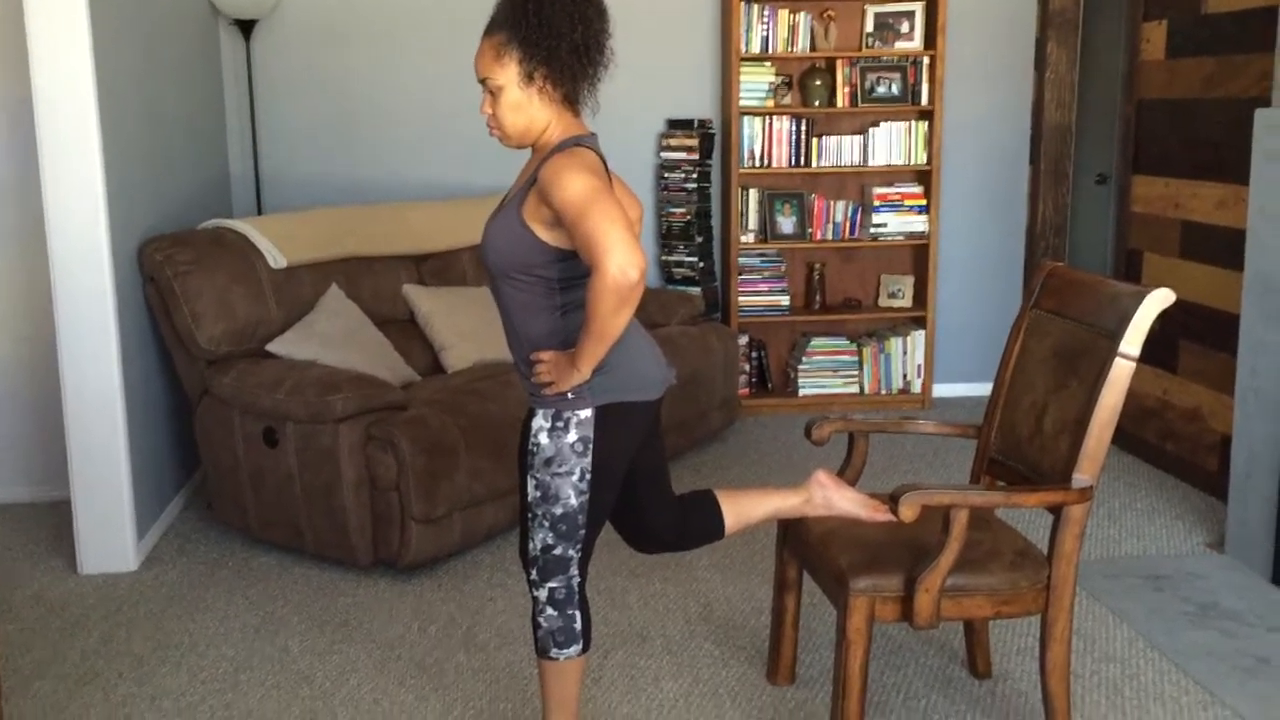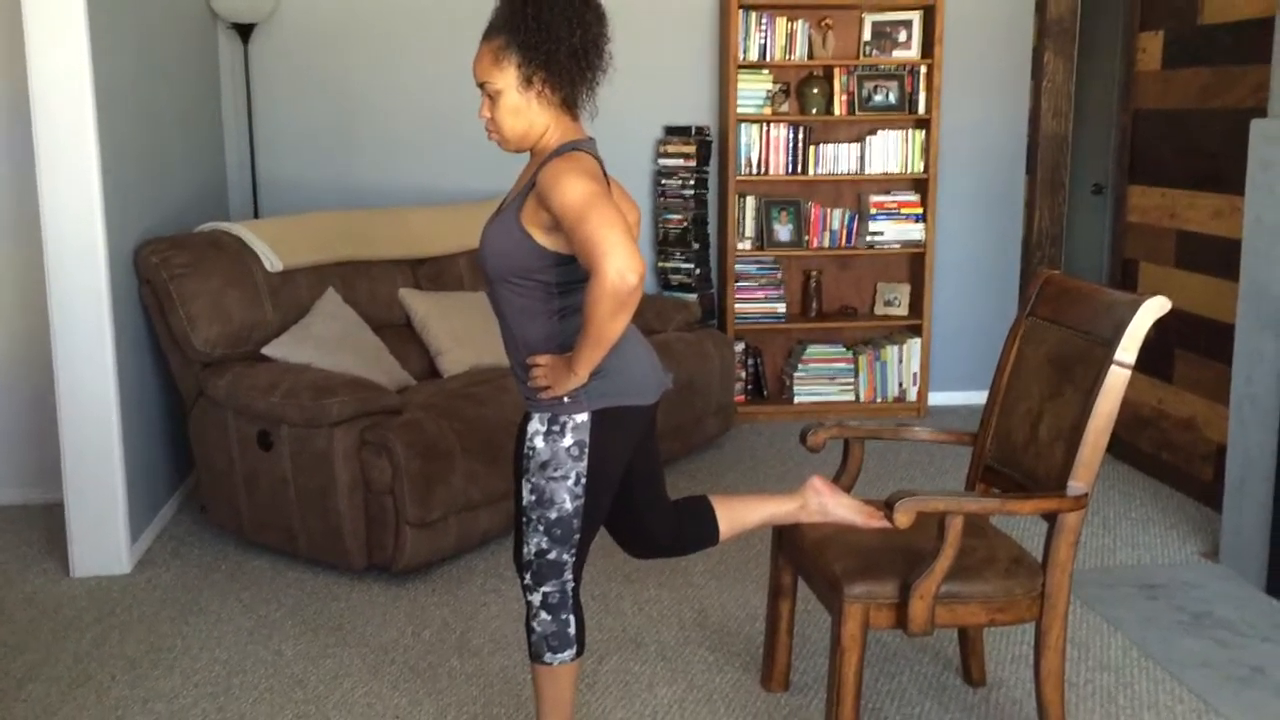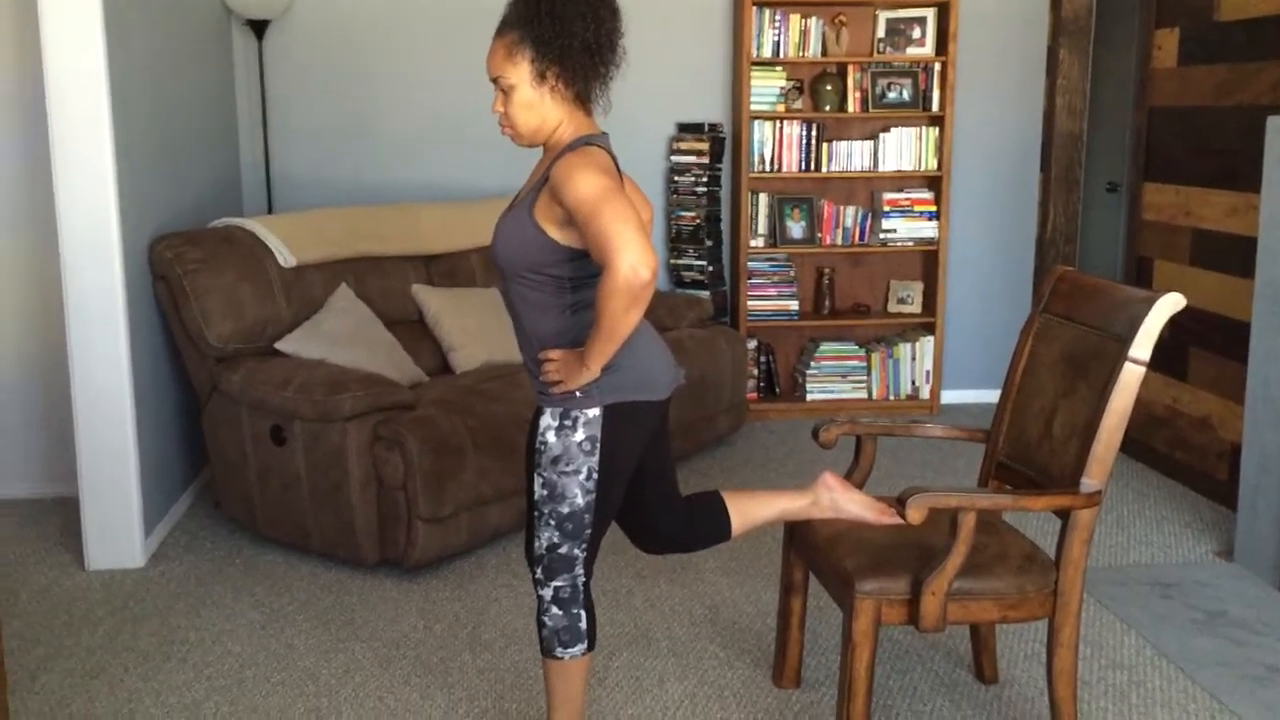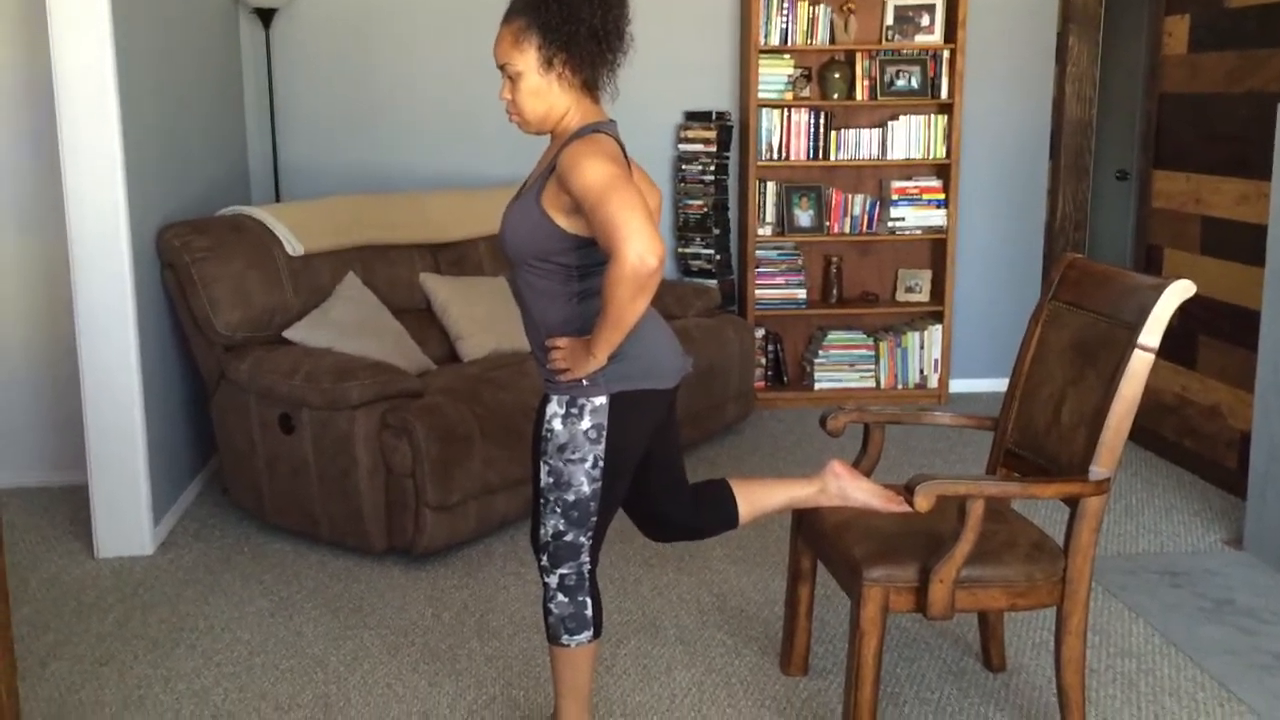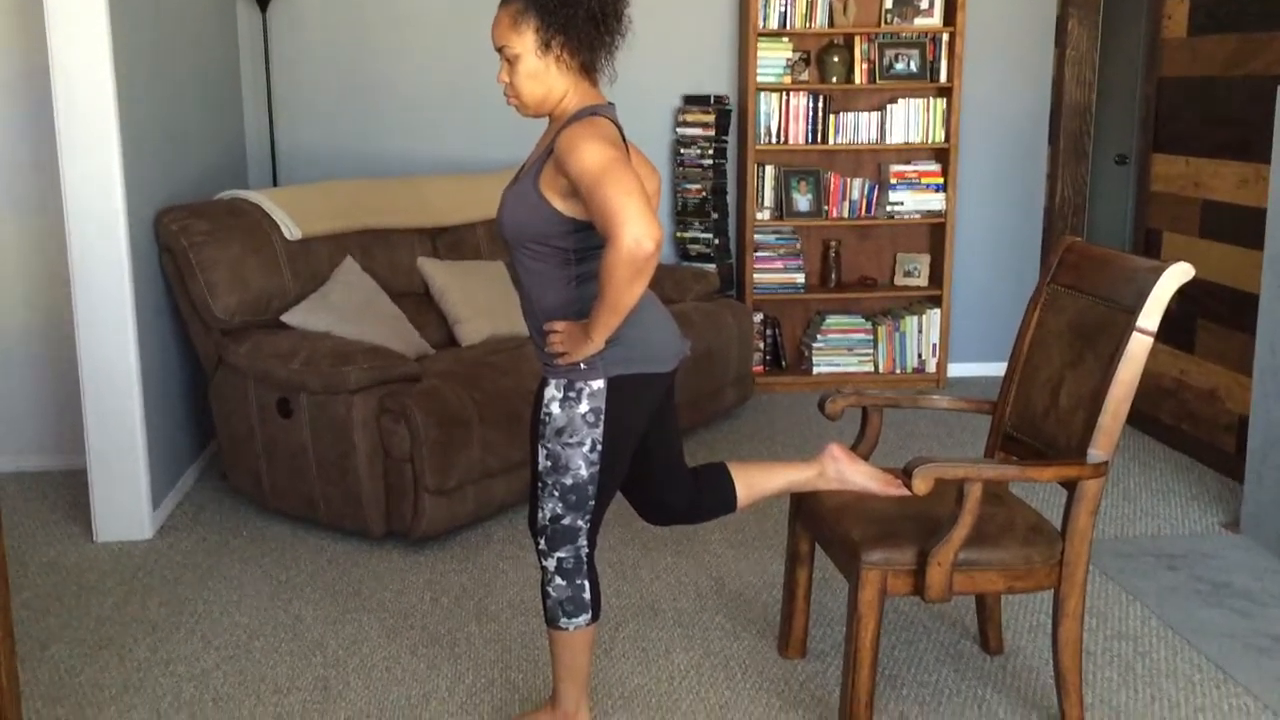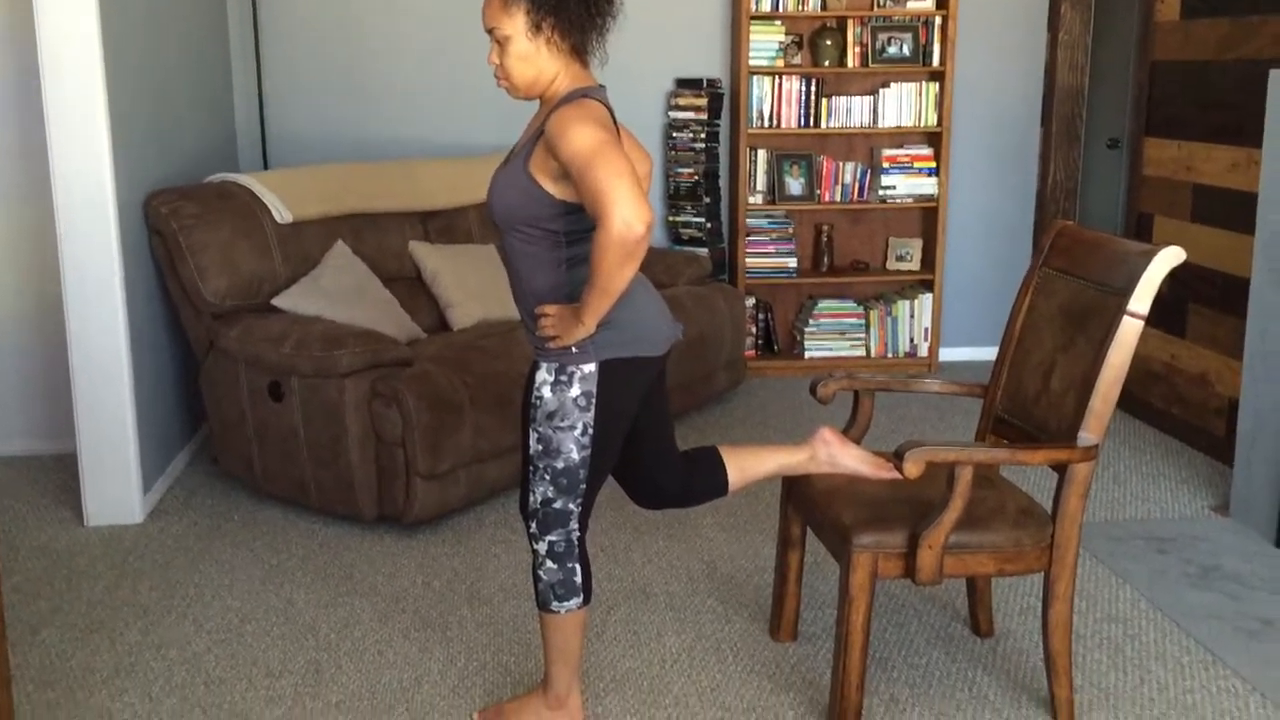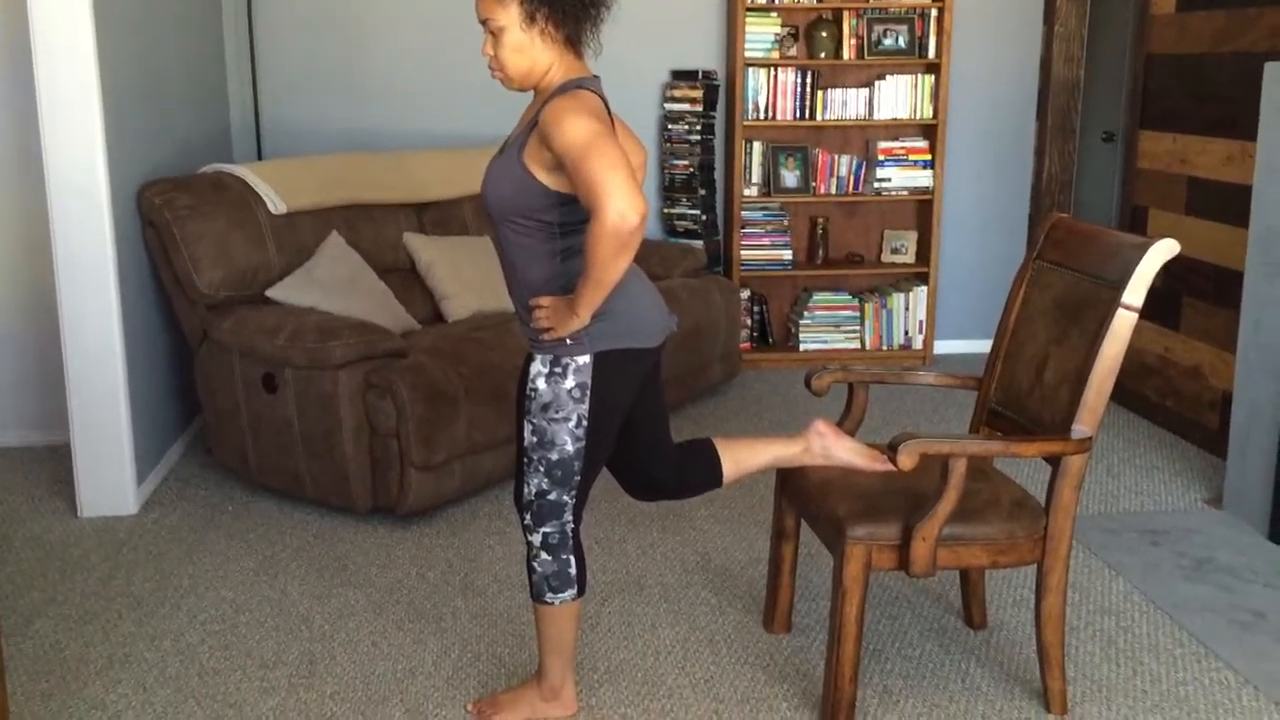
dt=0.2s
person 1, frame 1
left shoulder: (562, 169)
right shoulder: (562, 158)
left elbow: (623, 269)
right elbow: (630, 211)
left wrist: (580, 364)
left hip: (589, 402)
right hip: (620, 388)
left knee: (553, 567)
right knee: (658, 524)
right ankle: (809, 497)
person 1, frame 2
left shoulder: (562, 173)
right shoulder: (559, 162)
left elbow: (621, 274)
right elbow: (626, 216)
left wrist: (576, 369)
left hip: (585, 406)
right hip: (614, 393)
left knee: (546, 571)
right knee: (653, 531)
right ankle: (804, 503)
person 1, frame 3
left shoulder: (575, 168)
right shoulder: (572, 157)
left elbow: (635, 267)
right elbow: (641, 211)
left wrist: (589, 363)
left hip: (598, 400)
right hip: (628, 388)
left knee: (558, 565)
right knee: (664, 525)
right ankle: (817, 499)
person 1, frame 4
left shoulder: (582, 156)
right shoulder: (582, 145)
left elbow: (641, 257)
right elbow: (649, 200)
left wrist: (595, 352)
left hip: (605, 388)
right hip: (635, 375)
left knee: (564, 554)
right knee: (672, 513)
right ankle: (825, 487)
person 1, frame 5
left shoulder: (579, 138)
right shoulder: (580, 127)
left elbow: (639, 239)
right elbow: (648, 183)
left wrist: (593, 334)
left hip: (604, 371)
right hip: (635, 357)
left knee: (562, 537)
right knee: (670, 496)
right ankle: (823, 471)
person 1, frame 6
left shoulder: (571, 121)
right shoulder: (570, 110)
left elbow: (628, 223)
right elbow: (639, 168)
left wrist: (584, 319)
left hip: (594, 356)
right hip: (626, 341)
left knee: (553, 523)
right knee: (662, 481)
right ankle: (815, 454)
person 1, frame 7
left shoulder: (564, 111)
right shoulder: (565, 101)
left elbow: (623, 214)
right elbow: (633, 159)
left wrist: (579, 310)
left hip: (589, 347)
right hip: (621, 333)
left knee: (547, 513)
right knee: (656, 472)
right ankle: (809, 447)
